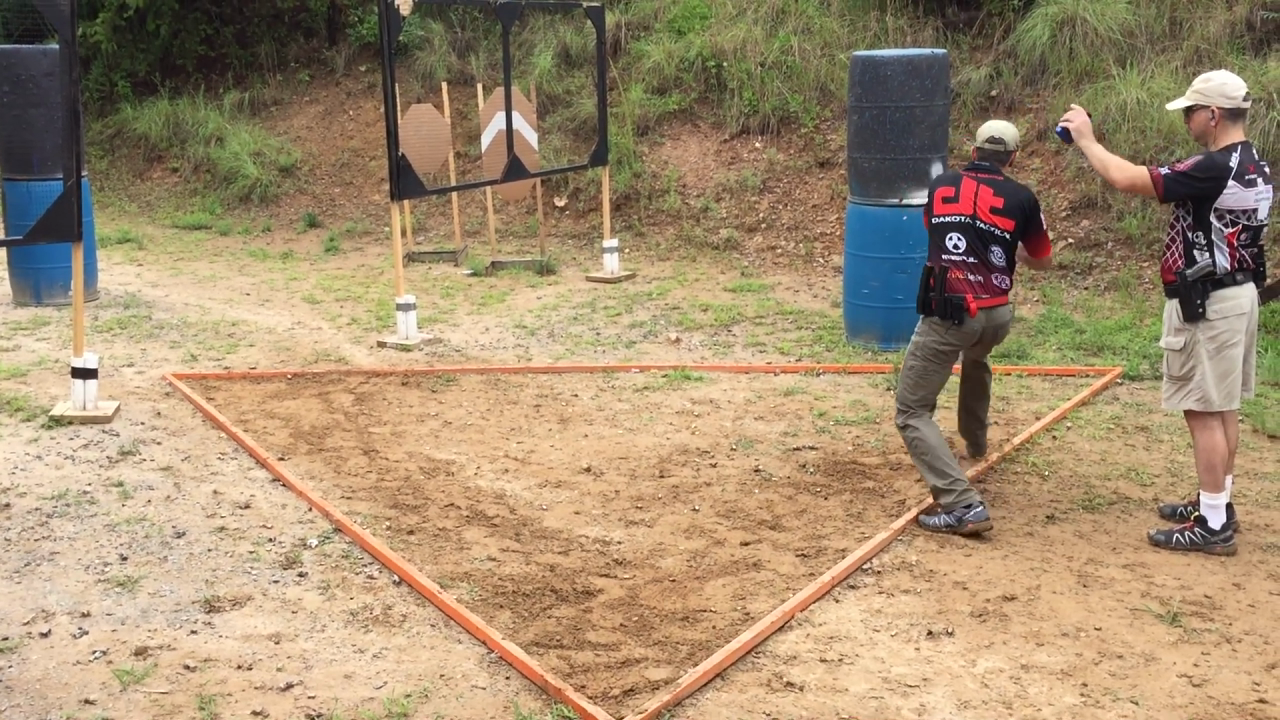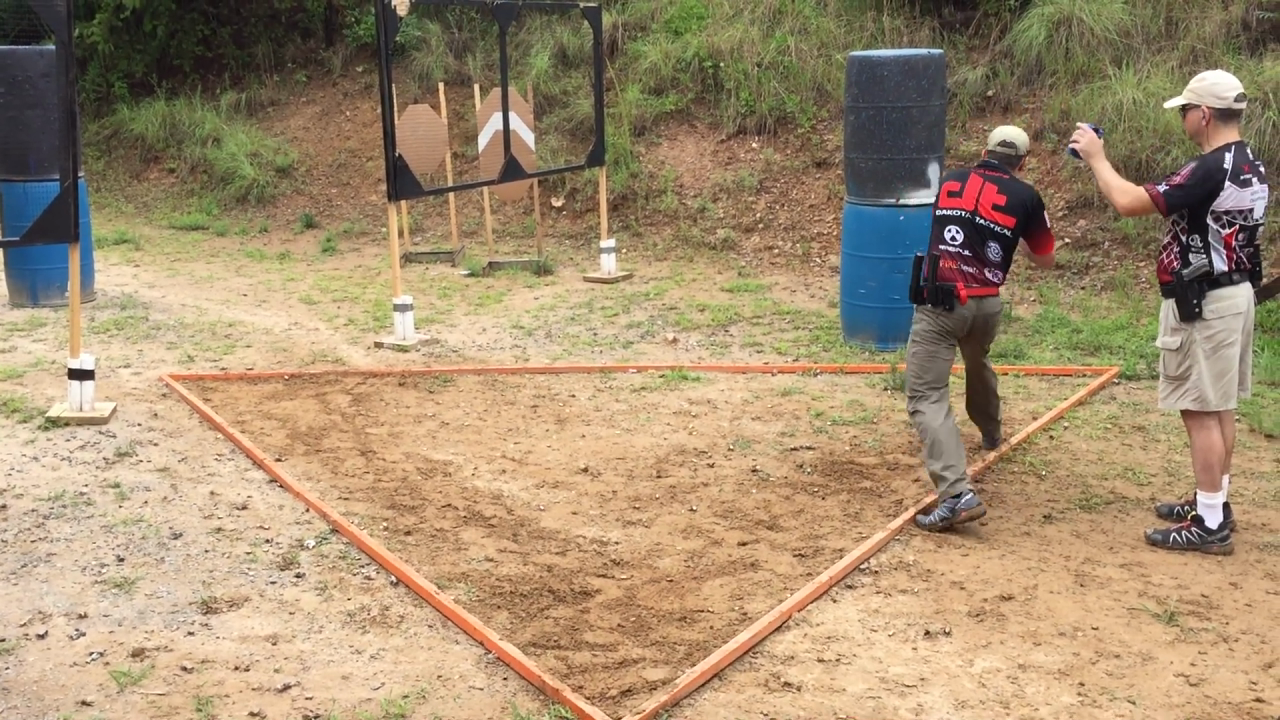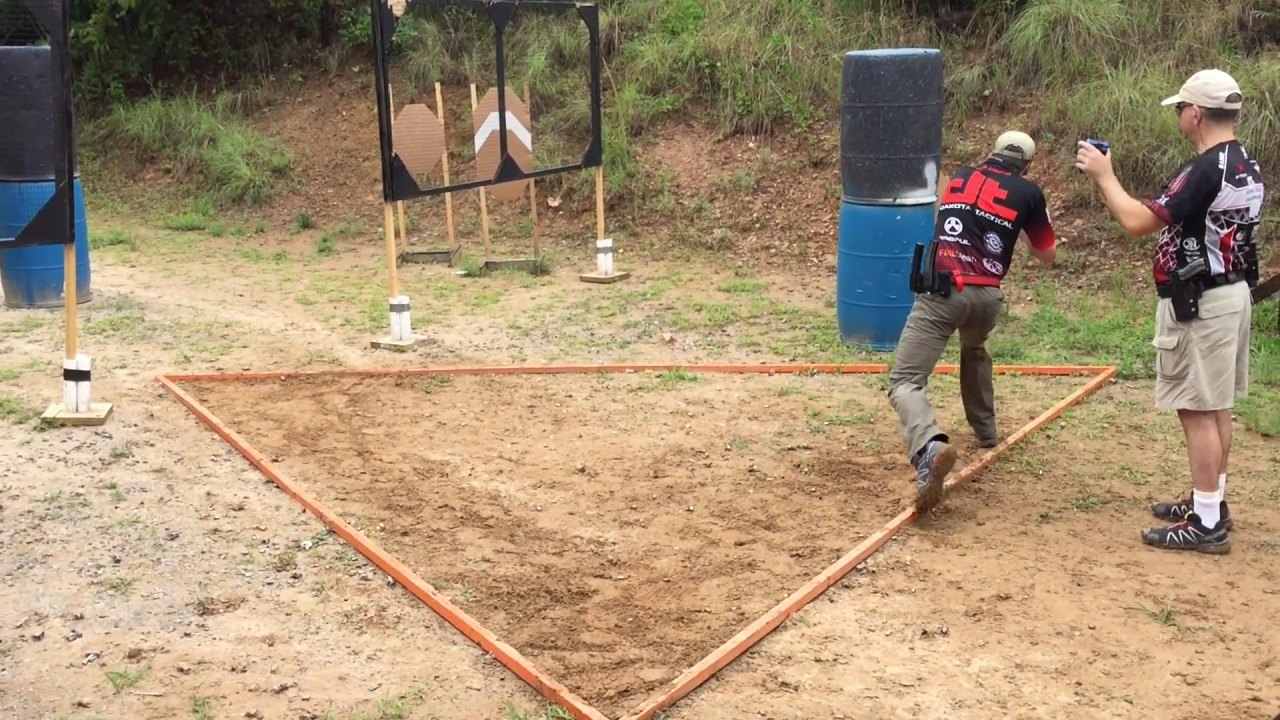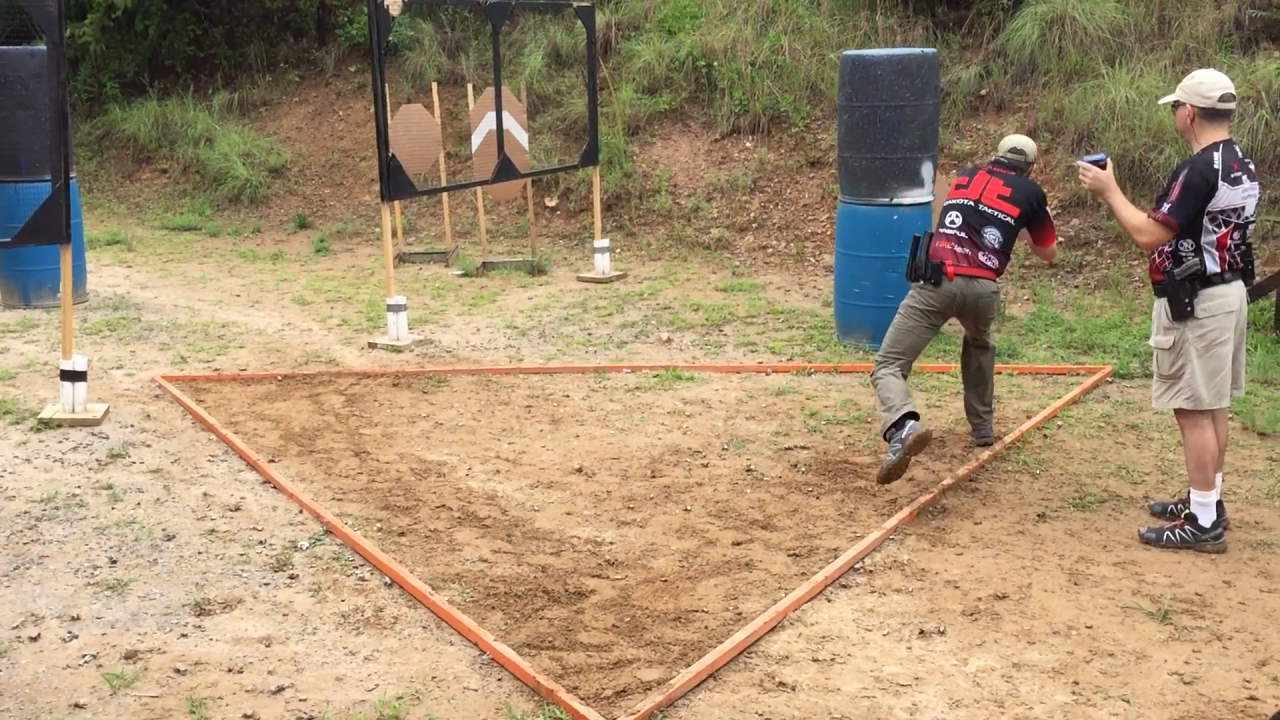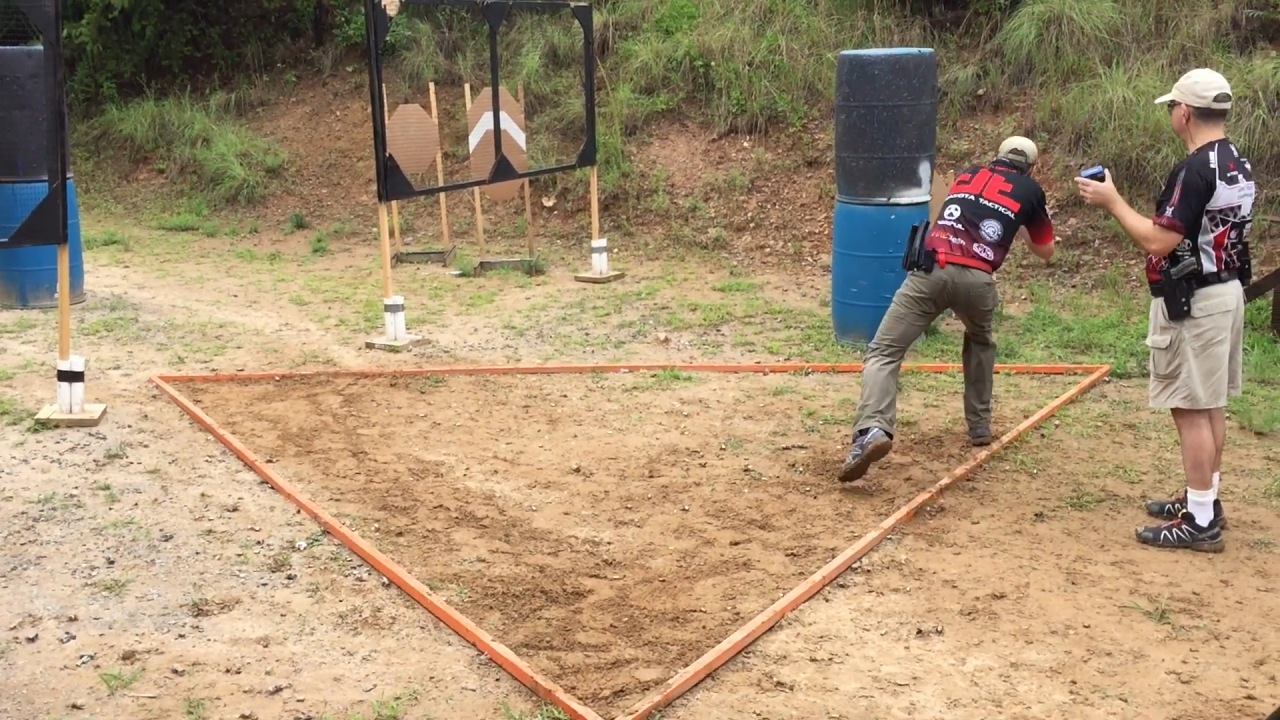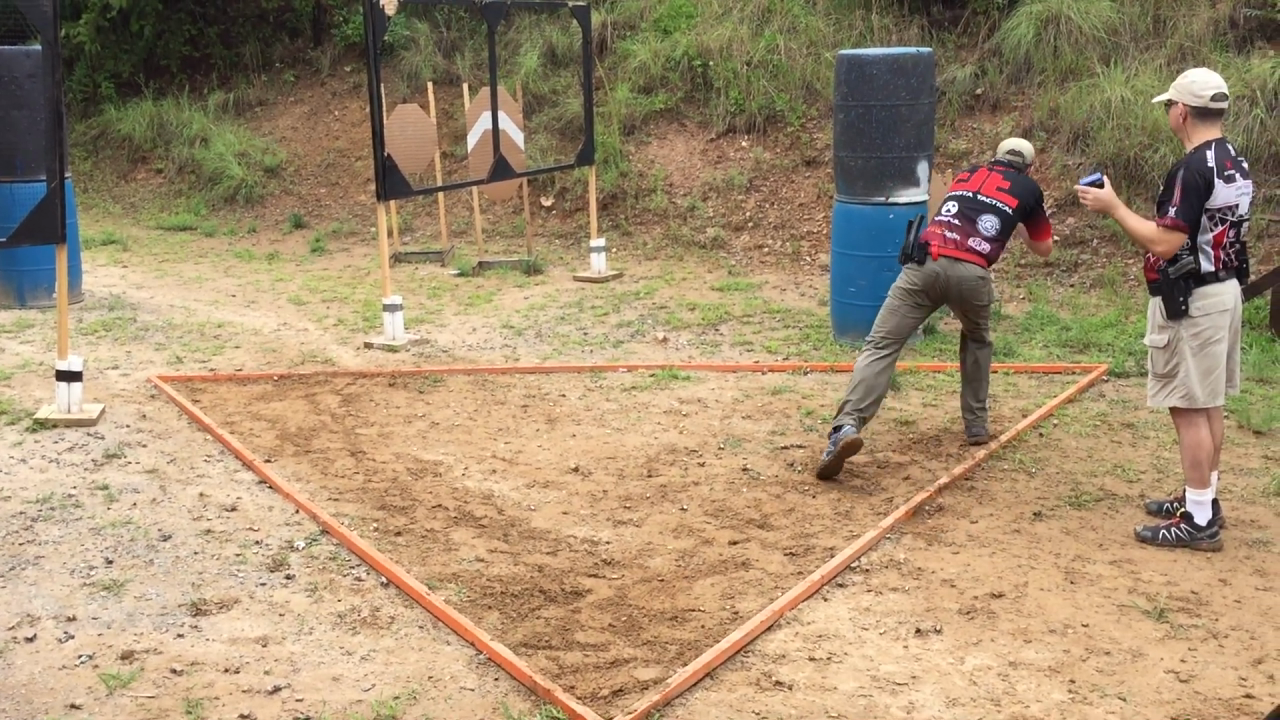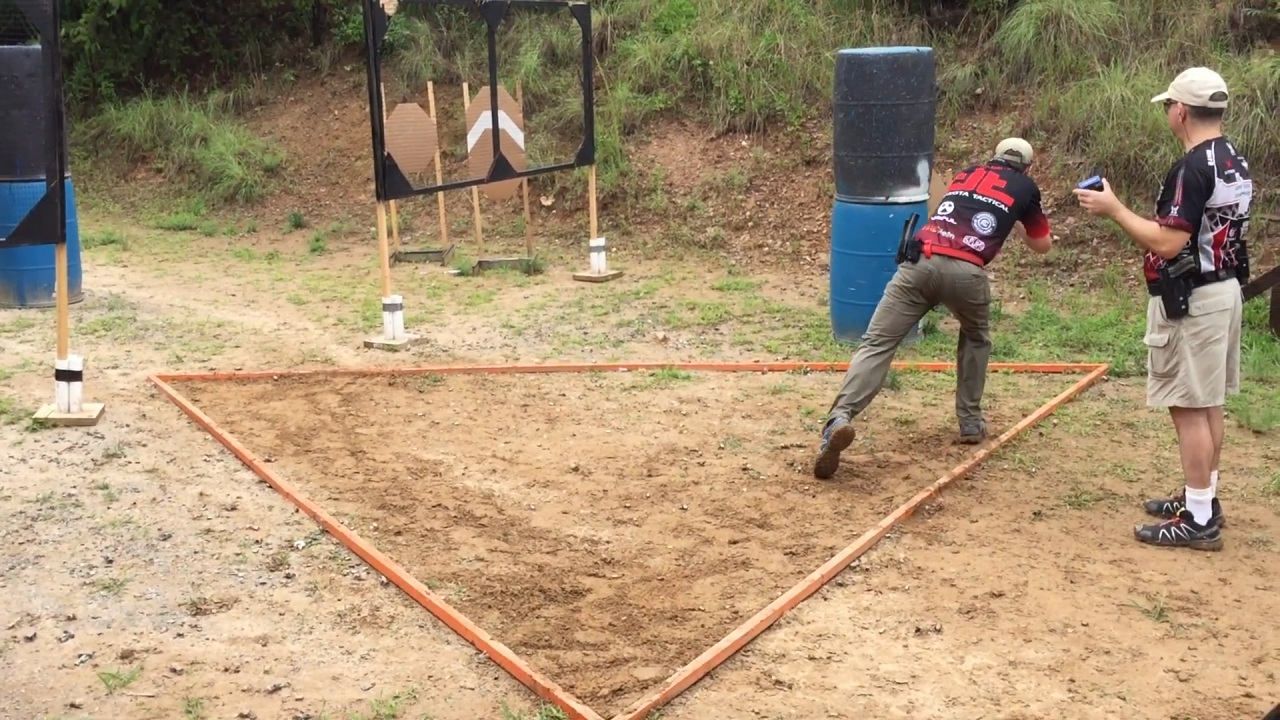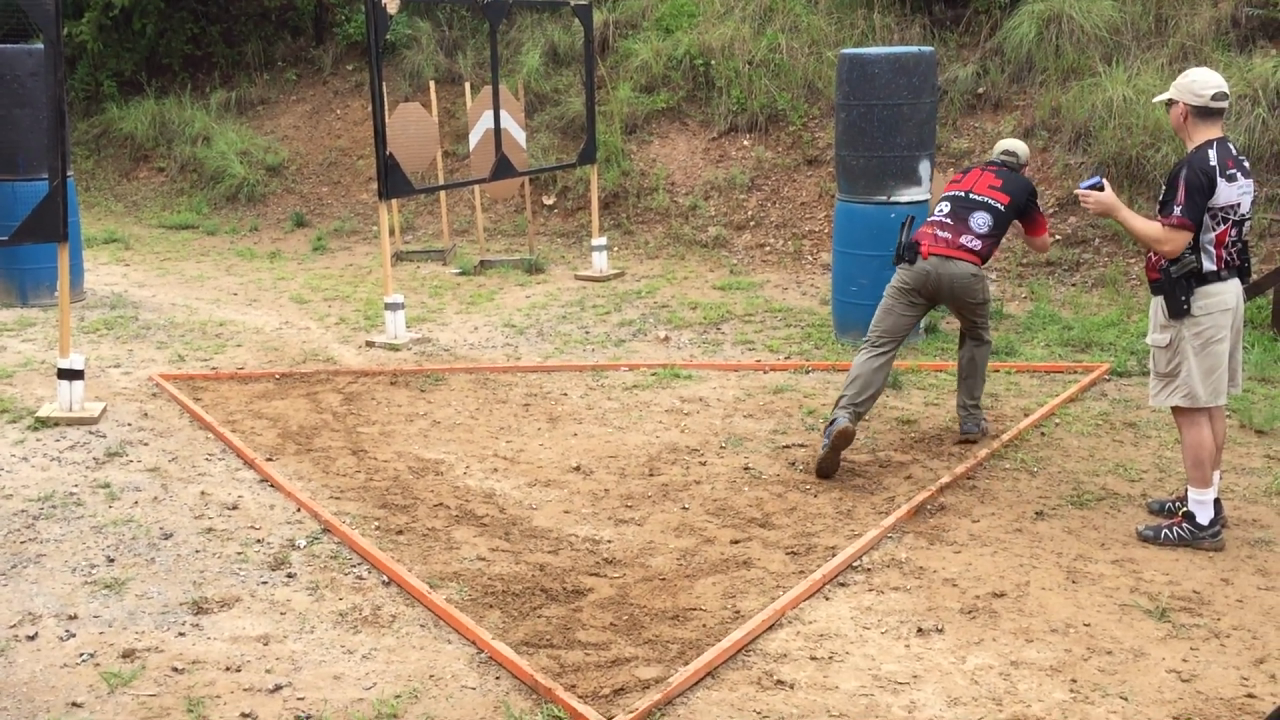
dt=0.1s
person 1, frame 1
left shoulder: (1213, 169)
right shoulder: (1255, 167)
left elbow: (1129, 180)
left wrist: (1086, 138)
left hip: (1207, 303)
right hip: (1239, 293)
left knee: (1205, 411)
right knee: (1224, 407)
left ankle: (1213, 525)
right ankle: (1216, 504)
person 1, frame 2
left shoulder: (1210, 171)
right shoulder: (1250, 166)
left elbow: (1129, 202)
left wrist: (1095, 157)
left hip: (1203, 303)
right hip: (1234, 293)
left knee: (1202, 411)
right knee: (1221, 406)
left ankle: (1209, 524)
right ankle: (1213, 503)
person 1, frame 3
left shoulder: (1204, 171)
right shoulder: (1246, 166)
left elbow: (1138, 222)
left wrist: (1104, 175)
left hip: (1200, 302)
right hip: (1232, 293)
left knee: (1198, 411)
right knee: (1217, 406)
left ankle: (1206, 524)
right ankle: (1211, 501)
person 1, frame 4
left shoulder: (1200, 171)
right shoulder: (1241, 165)
left elbow: (1148, 235)
left wrist: (1108, 188)
left hip: (1196, 302)
right hip: (1228, 293)
left knee: (1195, 410)
right knee: (1214, 405)
left ankle: (1203, 522)
right ankle: (1207, 501)
person 1, frame 5
left shoulder: (1194, 171)
right shoulder: (1237, 164)
left elbow: (1158, 241)
left wrist: (1111, 200)
left hip: (1193, 301)
right hip: (1225, 292)
left knee: (1191, 409)
right knee: (1211, 404)
left ankle: (1200, 521)
right ankle: (1204, 500)
person 1, frame 6
left shoulder: (1192, 170)
right shoulder: (1234, 163)
left elbow: (1164, 243)
left wrist: (1112, 206)
left hip: (1191, 301)
right hip: (1223, 291)
left knee: (1189, 408)
right knee: (1208, 403)
left ankle: (1198, 520)
right ankle: (1202, 498)
person 1, frame 7
left shoulder: (1192, 169)
right shoulder: (1235, 163)
left elbow: (1167, 243)
left wrist: (1113, 209)
left hip: (1190, 300)
right hip: (1222, 290)
left knee: (1189, 407)
right knee: (1208, 403)
left ankle: (1198, 519)
right ankle: (1202, 498)
person 1, frame 8
left shoulder: (1194, 168)
right shoulder: (1236, 162)
left elbow: (1170, 243)
left wrist: (1115, 209)
left hip: (1192, 300)
right hip: (1225, 290)
left knee: (1191, 407)
right knee: (1211, 403)
left ankle: (1200, 519)
right ankle: (1205, 498)
person 2, frame 1
left shoulder: (942, 184)
right shoulder: (1021, 197)
right elbow: (1042, 261)
left hip: (946, 315)
right hip: (997, 314)
left knee: (913, 414)
right knee: (975, 360)
left ankle: (964, 505)
right ankle: (976, 440)
person 2, frame 2
left shoulder: (950, 181)
right shoulder: (1026, 196)
right elbow: (1045, 259)
left hip: (940, 304)
right hip: (986, 304)
left knee: (926, 401)
right knee: (976, 360)
left ankle: (958, 494)
right ankle: (990, 432)
person 2, frame 3
left shoulder: (959, 178)
right shoulder: (1029, 194)
right elbow: (1046, 255)
left hip: (940, 292)
right hip: (986, 295)
left knee: (905, 382)
right knee: (975, 349)
left ankle: (932, 446)
right ankle: (984, 430)
person 2, frame 4
left shoulder: (963, 178)
right shoulder: (1031, 192)
right elbow: (1048, 254)
left hip: (935, 282)
right hip: (981, 287)
left knee: (889, 367)
right knee: (979, 344)
left ankle: (903, 427)
right ankle: (982, 426)
person 2, frame 5
left shoulder: (967, 175)
right shoulder: (1030, 189)
right elbow: (1046, 251)
left hip: (930, 270)
right hip: (975, 277)
left knee: (883, 354)
right knee: (980, 341)
left ankle: (872, 429)
right ankle: (980, 425)
person 2, frame 6
left shoulder: (965, 175)
right shoulder: (1028, 188)
right elbow: (1044, 249)
left hip: (924, 265)
right hip: (970, 273)
left knee: (879, 348)
right knee: (977, 340)
left ankle: (847, 426)
right ankle: (976, 424)
person 2, frame 7
left shoulder: (965, 174)
right shoulder: (1024, 187)
right elbow: (1042, 245)
left hip: (919, 262)
right hip: (965, 270)
left knee: (875, 346)
right knee: (976, 338)
left ankle: (840, 417)
right ankle: (970, 422)
person 2, frame 8
left shoulder: (961, 175)
right shoulder: (1021, 186)
right elbow: (1041, 244)
left hip: (918, 264)
right hip: (963, 270)
left knee: (877, 347)
right knee: (976, 338)
left ankle: (842, 418)
right ankle: (970, 421)
